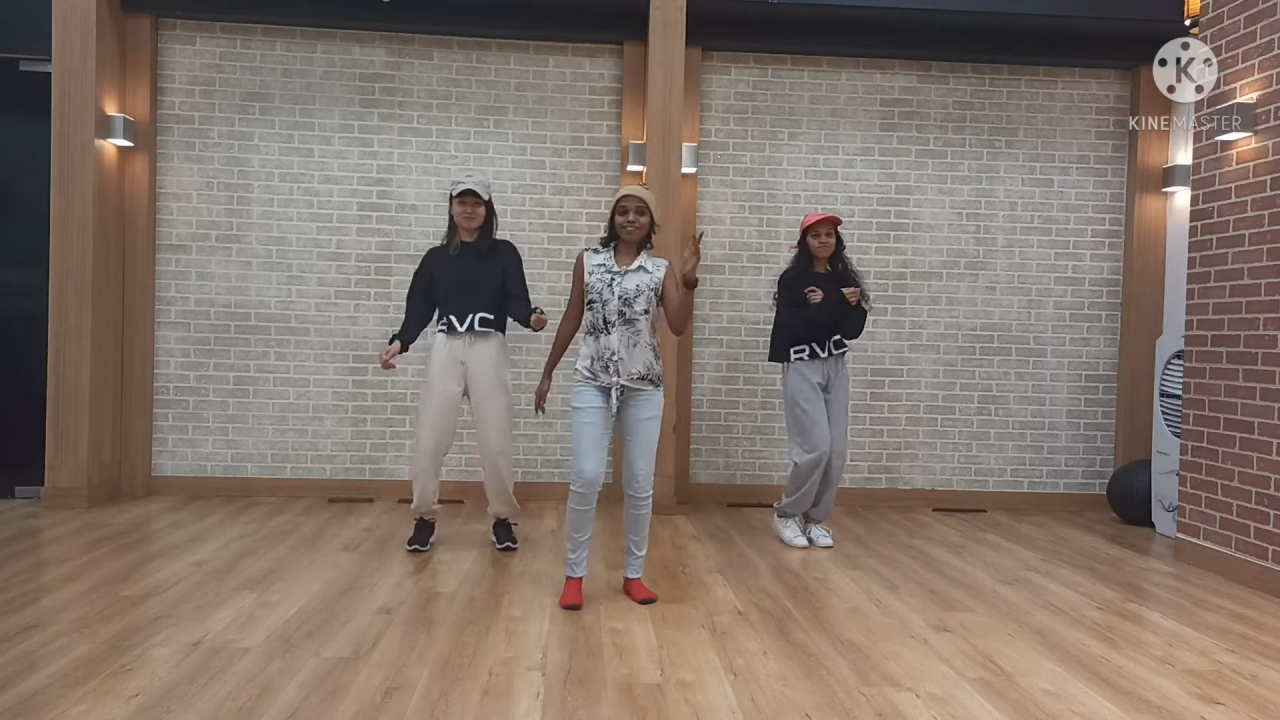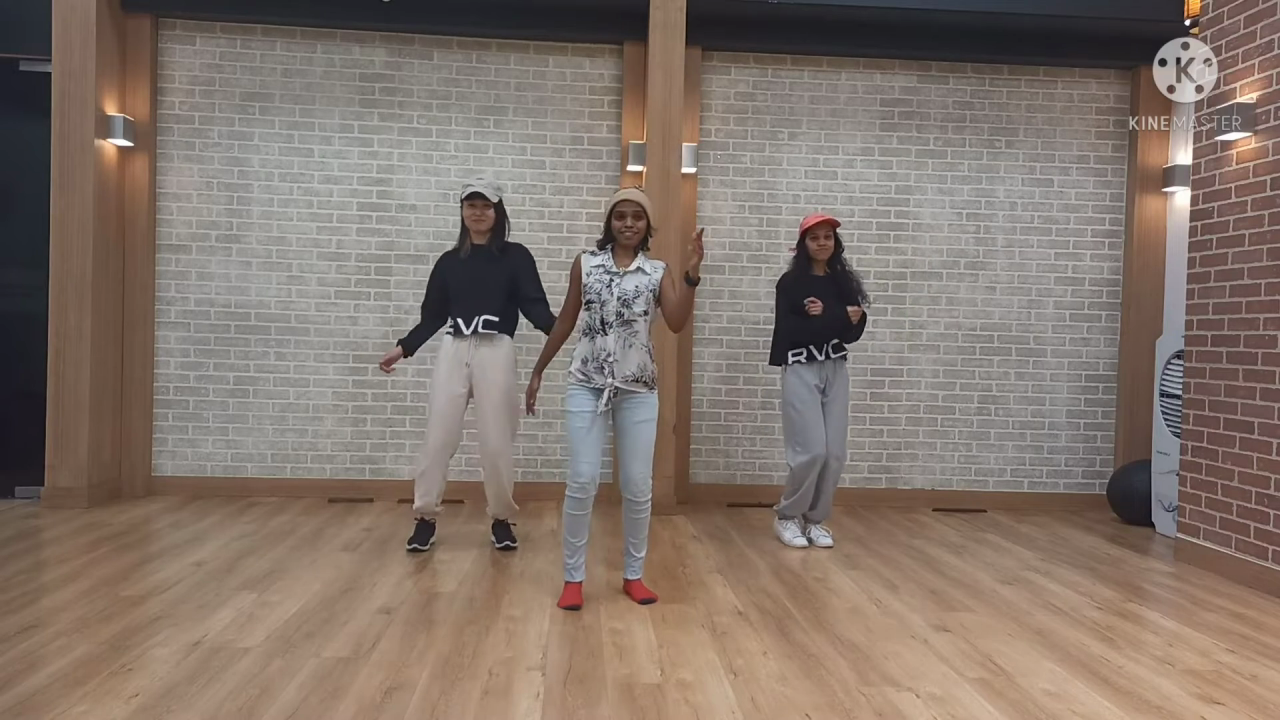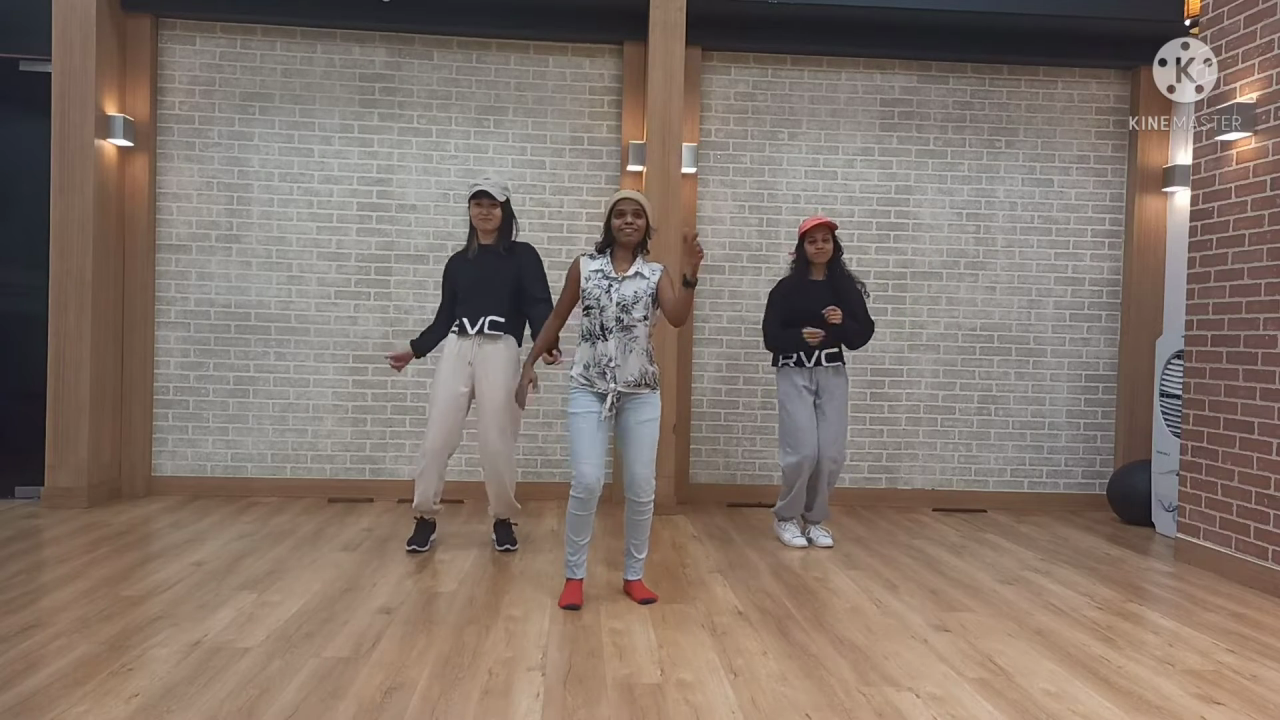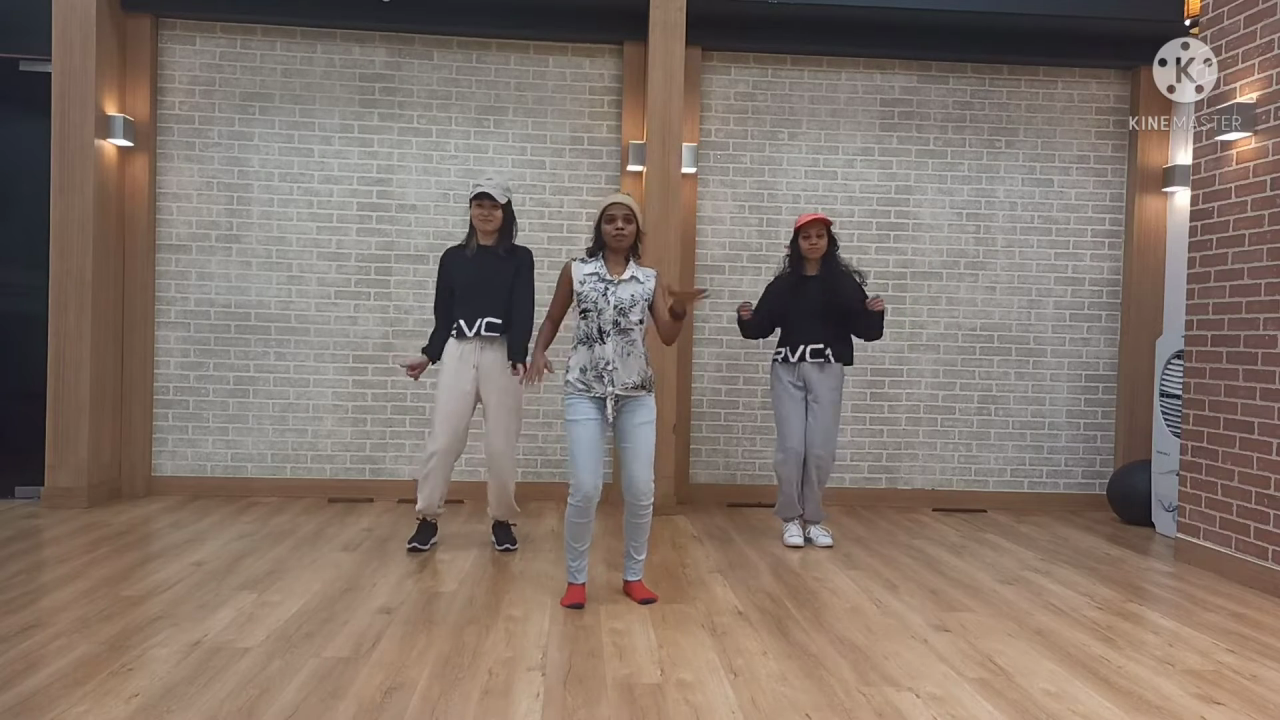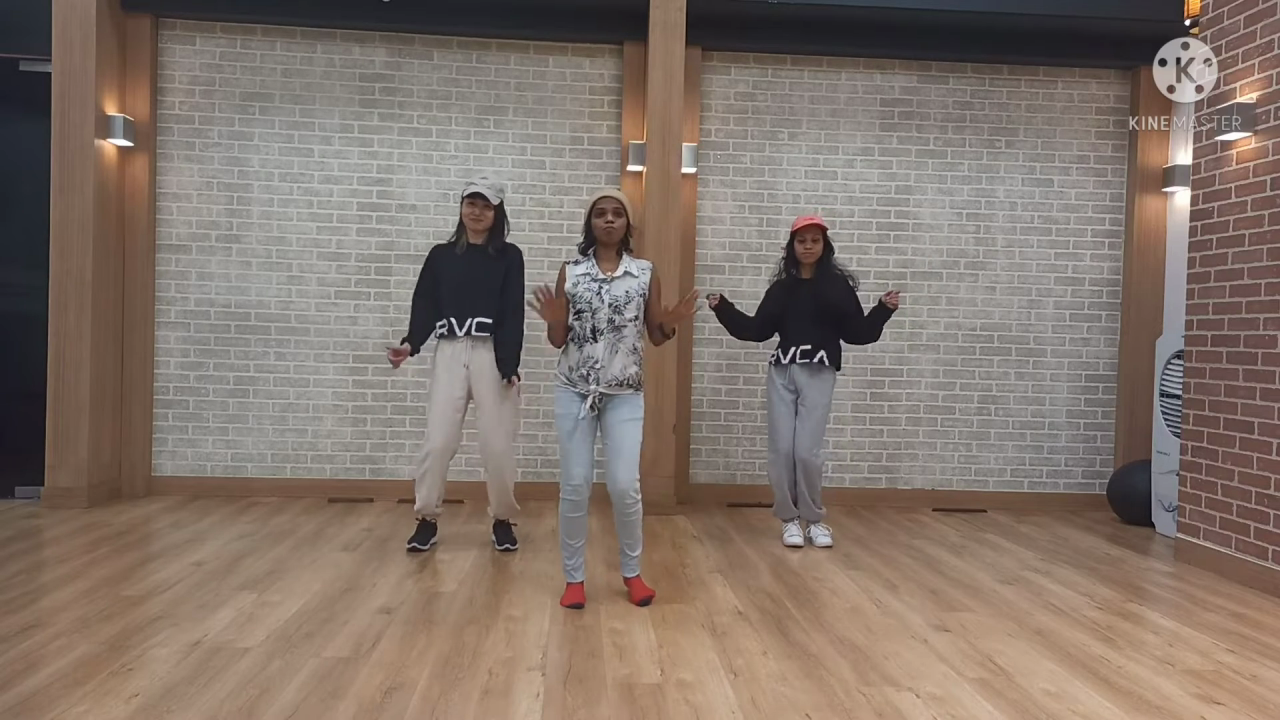
dt=0.2s
person 1, frame 1
left shoulder: (662, 271)
right shoulder: (588, 262)
left elbow: (678, 326)
right elbow: (571, 320)
left wrist: (690, 278)
right wrist: (547, 372)
left hip: (644, 387)
right hip: (593, 383)
left knee: (639, 483)
right knee: (587, 476)
left ankle: (633, 574)
right ankle: (574, 574)
person 1, frame 2
left shoulder: (659, 272)
right shoulder: (586, 263)
left elbow: (678, 323)
right elbow: (565, 321)
left wrist: (692, 274)
right wrist: (538, 371)
left hip: (638, 389)
right hip: (587, 386)
left knee: (638, 486)
right knee: (582, 481)
left ankle: (633, 575)
right ankle: (573, 577)
person 1, frame 3
left shoulder: (657, 274)
right shoulder: (583, 267)
left elbow: (678, 318)
right elbow: (557, 318)
left wrist: (690, 274)
right wrist: (530, 362)
left hip: (640, 393)
right hip: (588, 389)
left knee: (641, 488)
right knee: (587, 482)
left ankle: (633, 575)
right ankle: (574, 575)
person 1, frame 4
left shoulder: (650, 280)
right shoulder: (576, 271)
left elbow: (668, 337)
right elbow: (551, 323)
left wrist: (679, 312)
right wrist: (538, 353)
left hip: (636, 395)
right hip: (585, 395)
left knee: (640, 489)
right knee: (585, 490)
left ankle: (633, 575)
right ankle: (576, 578)
person 1, frame 5
left shoulder: (646, 273)
right shoulder: (569, 272)
left elbow: (655, 336)
right elbow: (558, 341)
left wrist: (673, 322)
right wrist: (553, 319)
left hip: (624, 392)
right hip: (574, 390)
left knee: (625, 486)
right knee: (575, 485)
left ankle: (632, 572)
right ankle: (574, 577)
person 2, frame 1
left shoulder: (504, 253)
right shoulder: (436, 258)
left elbow: (515, 299)
right elbow: (419, 308)
left wrist: (532, 317)
right wrist: (399, 343)
left hip: (489, 349)
right hip: (446, 348)
left knee: (495, 440)
right knee: (431, 437)
left ankle: (502, 519)
right ankle: (424, 519)
person 2, frame 2
left shoulder: (515, 256)
right shoulder: (449, 261)
left elbow: (532, 302)
right elbow: (433, 313)
left wrist: (552, 325)
right wrist: (402, 349)
left hip: (496, 351)
right hip: (453, 350)
left knee: (496, 442)
right knee: (438, 439)
left ankle: (501, 519)
right ankle: (425, 519)
person 2, frame 3
left shoulder: (523, 256)
right shoulder: (458, 261)
left elbow: (538, 304)
right elbow: (446, 313)
left wrist: (546, 343)
right wrist: (415, 349)
left hip: (500, 351)
right hip: (456, 349)
left knee: (497, 442)
right knee: (437, 438)
left ankle: (502, 520)
right ankle: (425, 518)
person 2, frame 4
left shoulder: (520, 258)
right shoulder: (453, 258)
left elbow: (523, 310)
right elbow: (444, 313)
left wrist: (518, 356)
right wrist: (430, 354)
left hip: (500, 354)
right hip: (459, 353)
left knee: (501, 445)
right knee: (443, 441)
left ankle: (502, 521)
right ankle: (428, 520)
person 2, frame 5
left shoulder: (509, 256)
right shoulder: (440, 256)
left elbow: (512, 313)
right elbow: (425, 306)
left wrist: (510, 366)
right wrist: (410, 344)
left hip: (492, 354)
right hip: (450, 352)
left knee: (498, 443)
right knee: (438, 441)
left ankle: (502, 520)
right ankle: (427, 520)
person 3, frame 1
left shoulder: (843, 280)
right shoulder: (792, 279)
left elbow: (854, 328)
right elbow: (797, 323)
left wrist: (826, 303)
right wrist: (839, 302)
left hip: (835, 367)
right hip: (801, 367)
left knee: (835, 450)
right knee: (815, 448)
left ankle: (815, 519)
right ankle: (787, 514)
person 3, frame 2
left shoulder: (844, 282)
right shoulder: (790, 283)
left elbow: (854, 329)
right elbow: (791, 329)
left wrist: (827, 313)
right wrist: (842, 316)
left hip: (836, 371)
right hip: (801, 370)
left knee: (834, 452)
right knee: (811, 451)
left ankle: (815, 519)
right ankle: (787, 516)
person 3, frame 3
left shoulder: (846, 287)
right shoulder: (787, 288)
left elbow: (861, 336)
right elbow: (772, 337)
left wrist: (843, 323)
right wrist: (799, 337)
left hip: (833, 374)
right hip: (794, 374)
left knee: (832, 453)
right knee: (802, 452)
left ankle: (814, 519)
right ankle: (786, 518)
person 3, frame 4
left shoulder: (845, 281)
right shoulder: (783, 284)
left elbow: (864, 330)
right elbow: (762, 326)
left wrist: (875, 312)
right wrist: (747, 318)
left hip: (827, 370)
right hip: (787, 369)
left knee: (821, 449)
right knee: (791, 447)
left ankle: (813, 518)
right ankle: (791, 519)
person 3, frame 5
left shoulder: (838, 285)
right shoulder: (781, 287)
left elbow: (857, 332)
right elbow: (758, 330)
left wrist: (883, 310)
right wrist: (723, 308)
left hip: (818, 374)
right hip: (781, 372)
left knee: (807, 451)
right knee: (781, 449)
left ankle: (814, 519)
right ankle: (790, 519)
